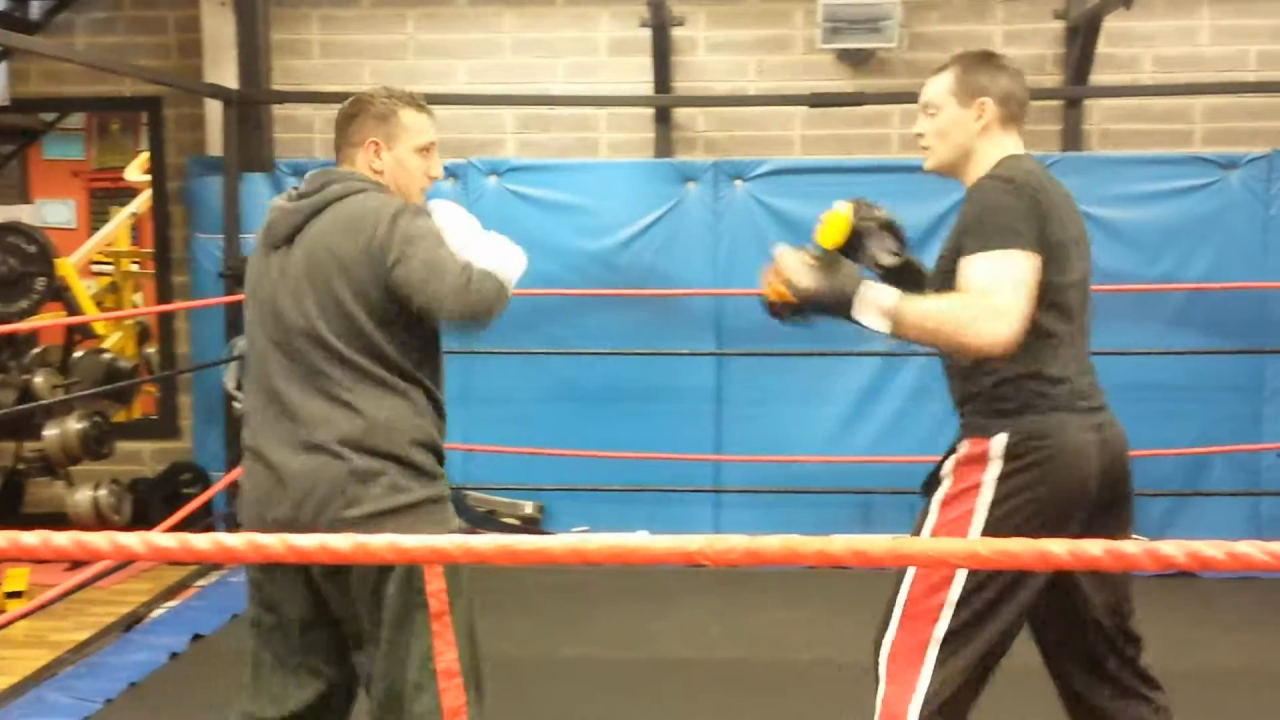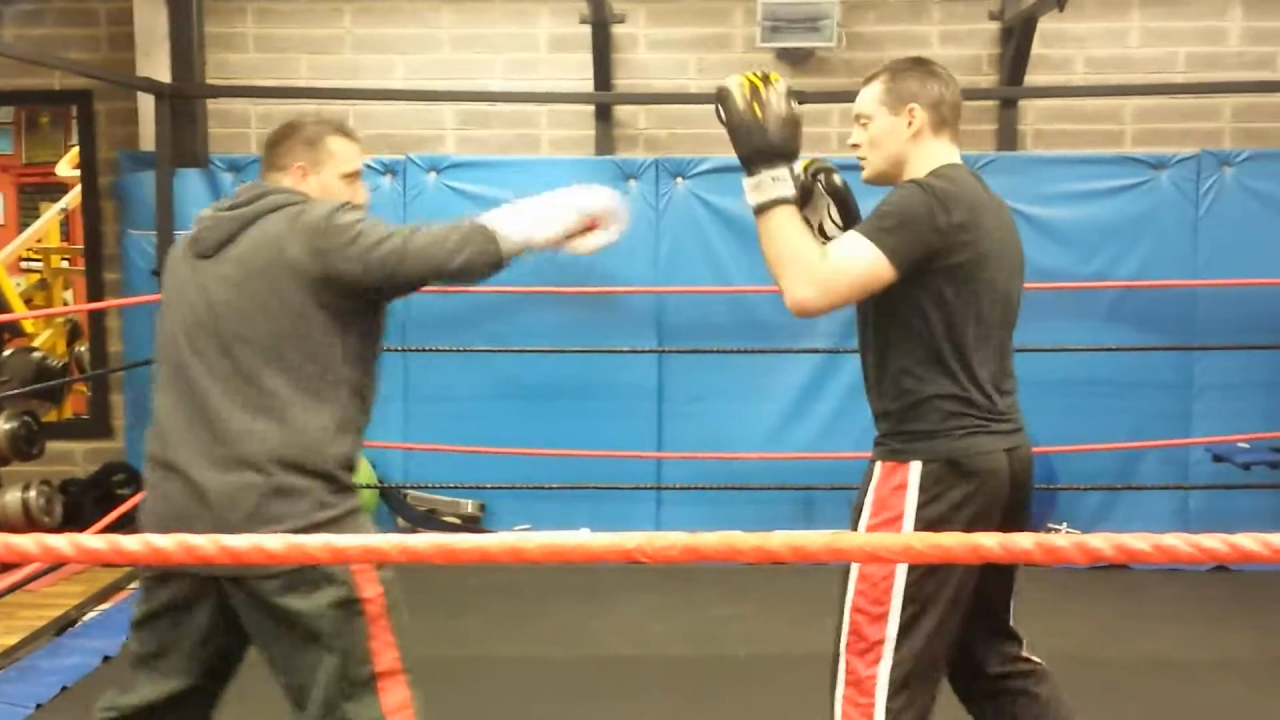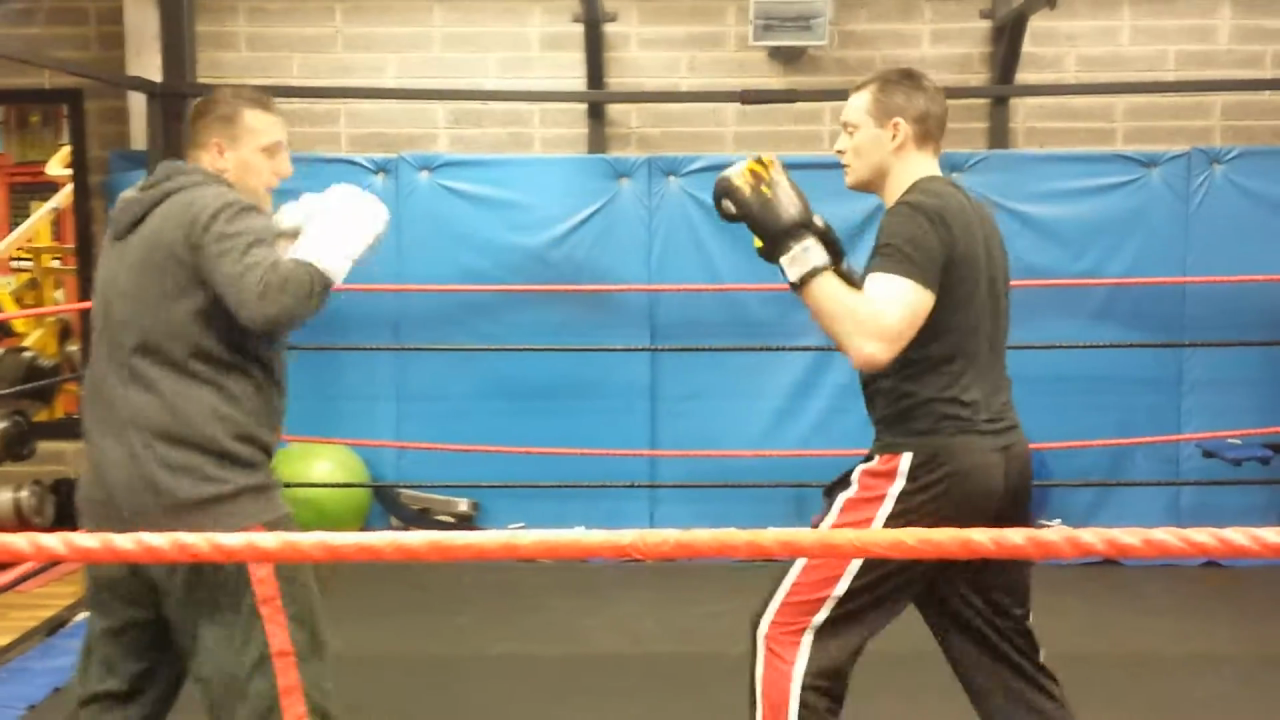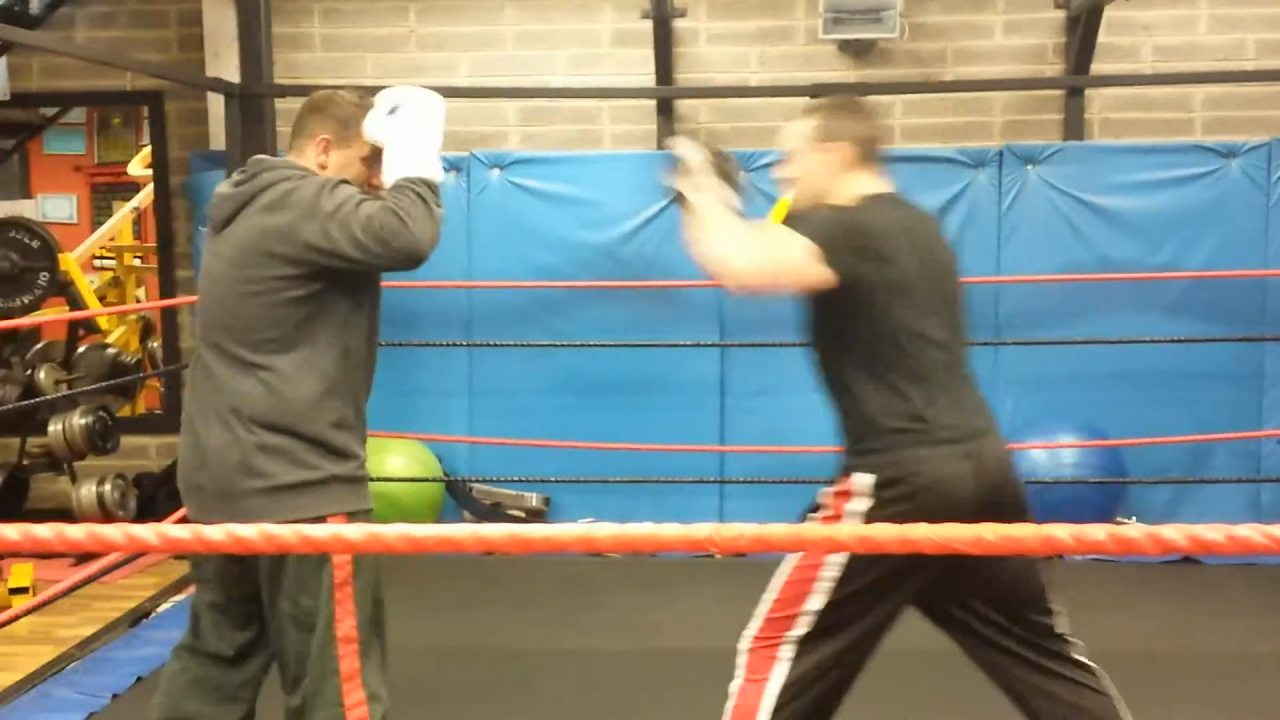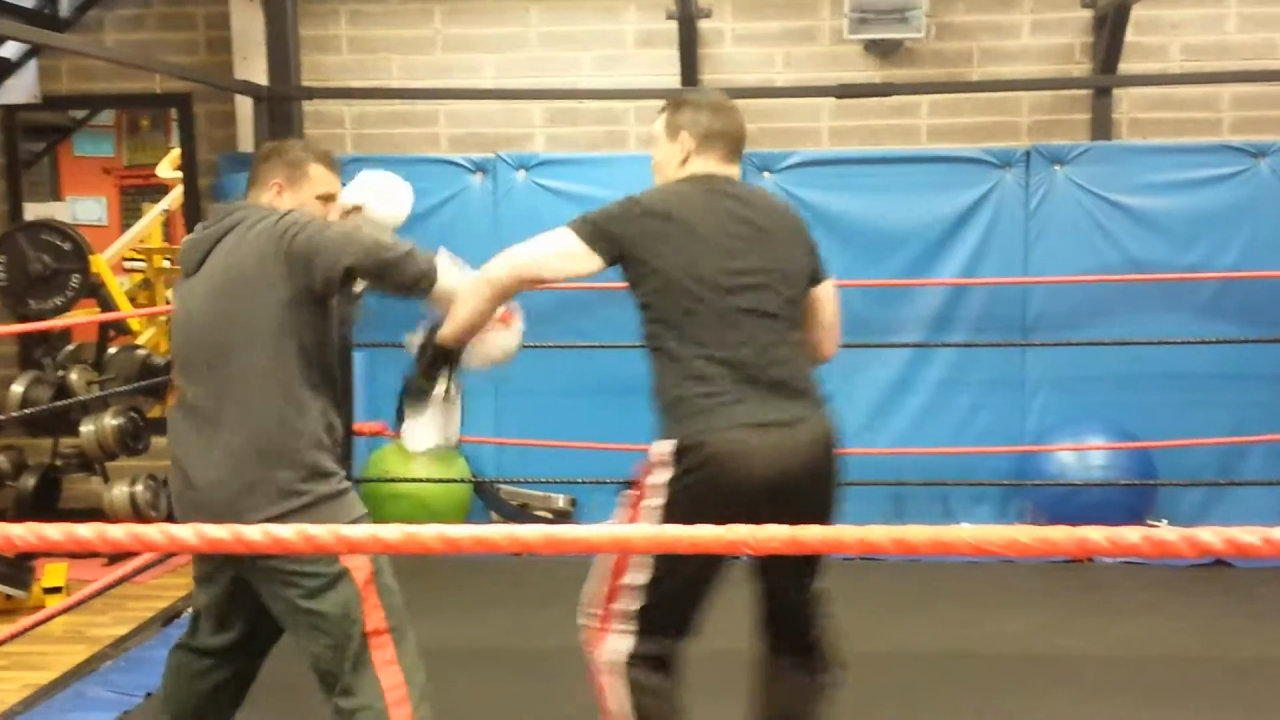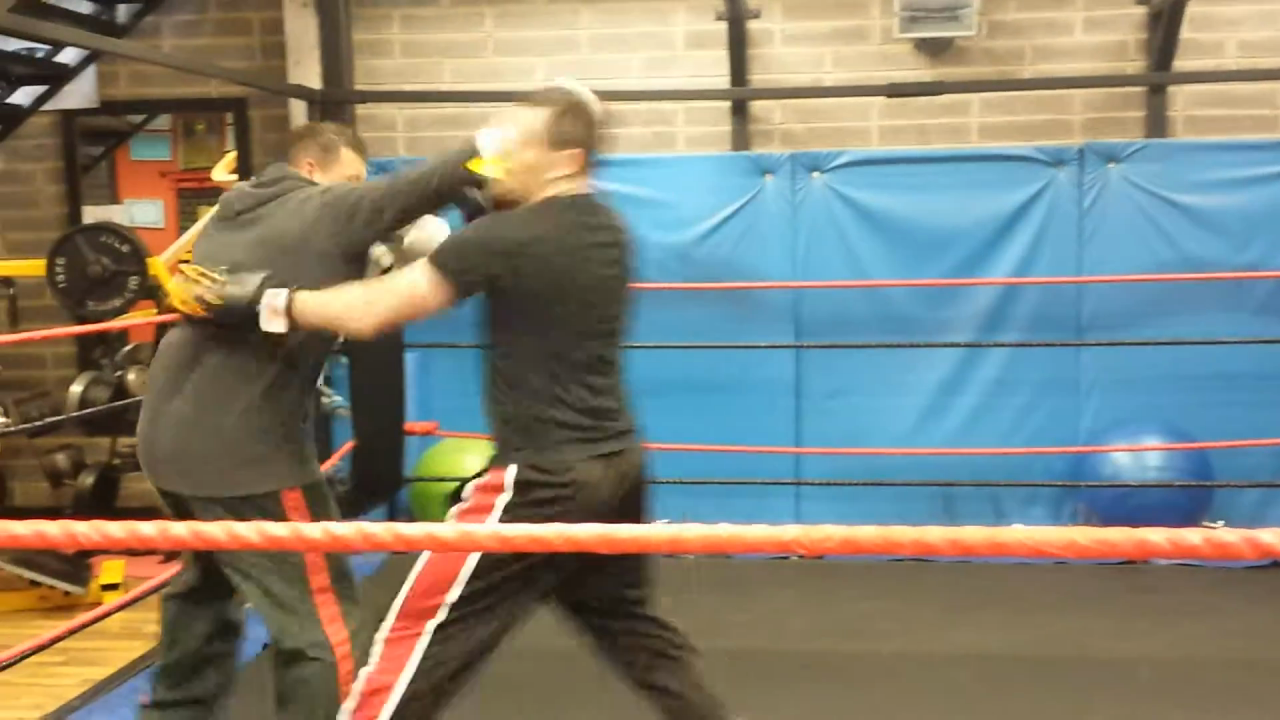
dt=0.3s
person 1, frame 1
left shoulder: (1003, 192)
right shoulder: (1037, 191)
left elbow: (992, 327)
left wrist: (860, 296)
right wrist: (898, 271)
left hip: (1022, 451)
right hip: (1088, 445)
left knee: (923, 660)
person 1, frame 2
left shoulder: (925, 201)
right shoulder: (979, 205)
left elbow: (807, 291)
left wrist: (771, 173)
right wrist: (843, 231)
left hip: (935, 468)
right hip: (993, 457)
right knee: (988, 652)
person 1, frame 3
left shoulder: (915, 217)
right shoulder: (965, 212)
left elbow: (872, 345)
left wrist: (794, 250)
right wrist: (831, 266)
left hip: (928, 466)
right hip: (995, 460)
left knee: (793, 633)
right knee: (1005, 657)
person 1, frame 4
left shoulder: (847, 229)
right shoulder: (913, 229)
left elbow: (751, 258)
left wrist: (699, 184)
left hip: (900, 484)
right hip: (980, 466)
left knee: (779, 656)
right knee: (1037, 647)
person 1, frame 5
left shoulder: (644, 217)
right shoulder: (788, 222)
left elbow: (507, 274)
left wrist: (438, 346)
left hip: (707, 452)
right hip: (805, 438)
left knee: (627, 639)
right knee: (794, 625)
person 1, frame 6
left shoulder: (502, 241)
right shoulder: (607, 230)
left elbow: (371, 313)
left wrist: (265, 299)
left hip: (541, 479)
right hip: (616, 466)
left knee: (416, 640)
right knee: (642, 633)
person 2, frame 1
left shoulder: (281, 227)
right shoulder: (388, 221)
right elbow: (469, 301)
left wrist: (438, 253)
right wrist: (498, 261)
left hip: (278, 499)
right hip: (373, 504)
person 2, frame 2
left shoulder: (195, 247)
right shoulder: (323, 232)
right elbow: (433, 255)
right wrist: (551, 216)
left hip: (180, 512)
right hip: (288, 515)
person 2, frame 3
left shoulder: (142, 217)
right shoulder: (218, 214)
right elbow: (270, 304)
left wrist: (290, 244)
right wrist: (334, 239)
left hip: (119, 496)
right hip: (209, 499)
person 2, frame 4
left shoulder: (252, 202)
right shoulder: (306, 203)
left elbow: (358, 234)
right elbow: (406, 237)
left wrist: (395, 161)
right wrist: (414, 155)
left hip: (221, 474)
right hip: (297, 480)
left knee: (217, 653)
person 2, frame 5
left shoulder: (209, 255)
right shoulder: (285, 234)
right elbow: (380, 258)
left wrist: (351, 230)
right wrist: (436, 275)
left hip: (212, 493)
right hip: (290, 496)
left knee: (218, 643)
right knee: (374, 662)
person 2, frame 6
left shoulder: (231, 219)
right shoulder: (326, 214)
right elbow: (411, 189)
right wrist: (487, 154)
left hip: (169, 440)
right hip: (250, 455)
left knee: (205, 580)
right knee: (314, 612)
